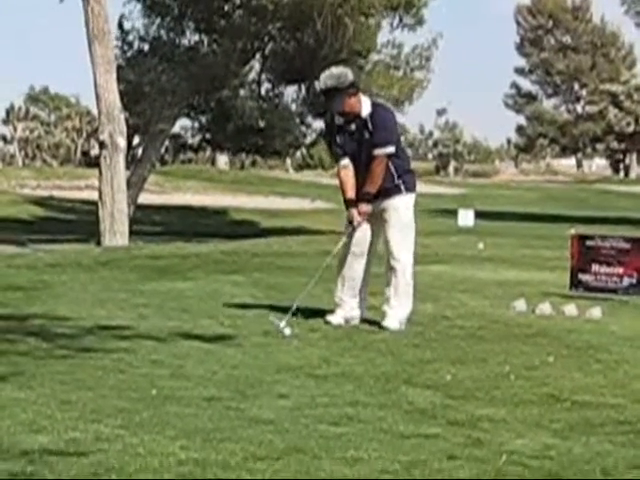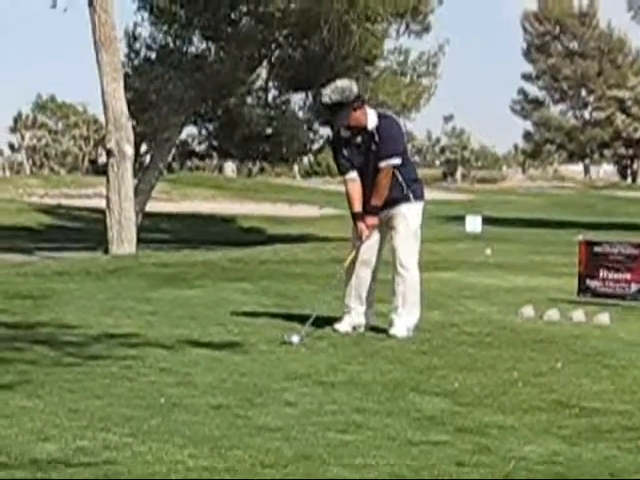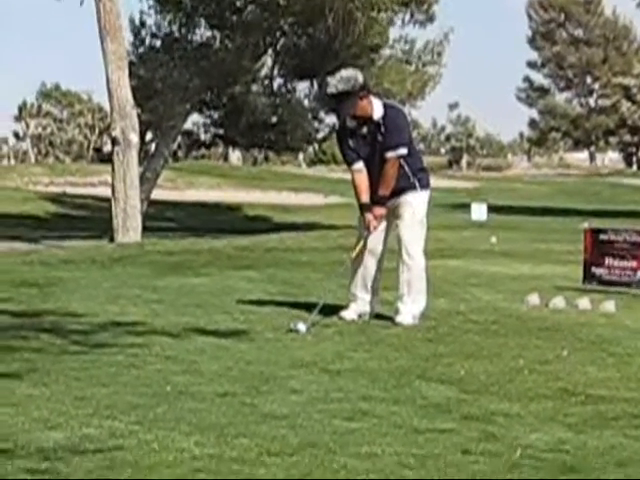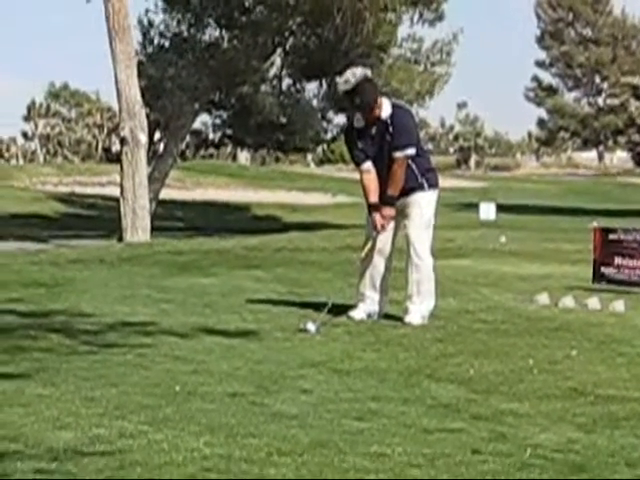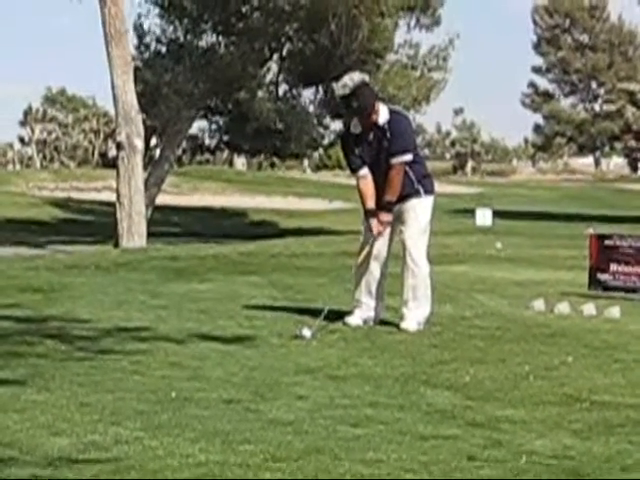
dt=0.4s
person 1, frame 1
left shoulder: (380, 114)
right shoulder: (334, 125)
left elbow: (380, 160)
right elbow: (344, 166)
left wrist: (366, 198)
right wrist: (352, 203)
left hip: (395, 192)
right hip: (363, 197)
left knee: (398, 252)
right knee: (353, 251)
left ankle: (396, 313)
right ankle: (349, 308)
person 1, frame 2
left shoulder: (387, 125)
right shoulder: (340, 138)
left elbow: (386, 172)
right elbow: (351, 179)
left wrist: (373, 211)
right wrist: (359, 216)
left hip: (404, 200)
right hip: (370, 207)
left knee: (404, 260)
right knee: (361, 259)
left ankle: (404, 320)
right ankle: (355, 316)
person 1, frame 3
left shoulder: (392, 116)
right shoulder: (346, 129)
left elbow: (392, 163)
right elbow: (358, 170)
left wrist: (380, 202)
right wrist: (366, 207)
left hip: (410, 189)
right hip: (376, 195)
left knee: (410, 247)
right knee: (367, 247)
left ankle: (410, 308)
right ankle: (361, 304)
person 1, frame 4
left shoulder: (400, 115)
right shoulder: (353, 130)
left elbow: (400, 163)
right elbow: (366, 171)
left wrist: (389, 203)
right wrist: (375, 208)
left hip: (418, 189)
right hip: (384, 195)
left knee: (418, 246)
right knee: (375, 246)
left ankle: (419, 308)
right ankle: (369, 304)
person 1, frame 5
left shoulder: (397, 121)
right shoulder: (349, 136)
left elbow: (397, 168)
right elbow: (363, 176)
left wrist: (387, 208)
right wrist: (371, 213)
left hip: (414, 195)
right hip: (380, 200)
left knee: (413, 251)
right knee: (370, 251)
left ankle: (415, 314)
right ankle: (366, 309)
